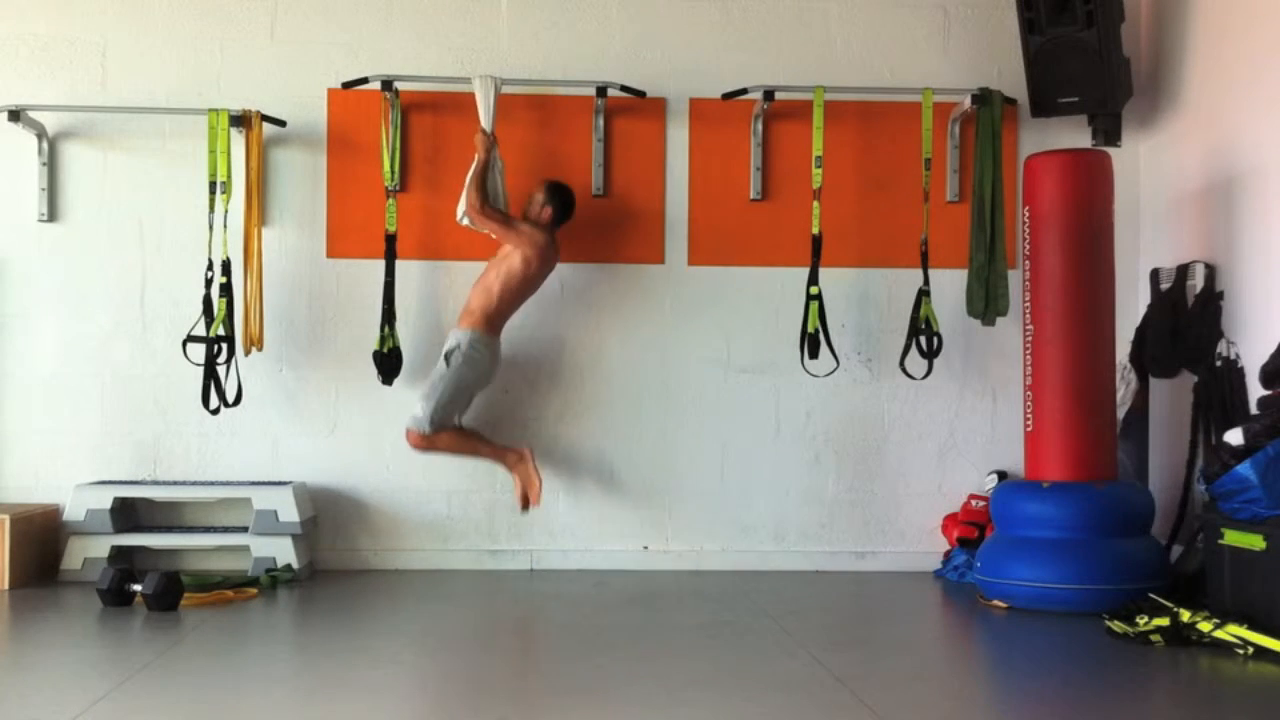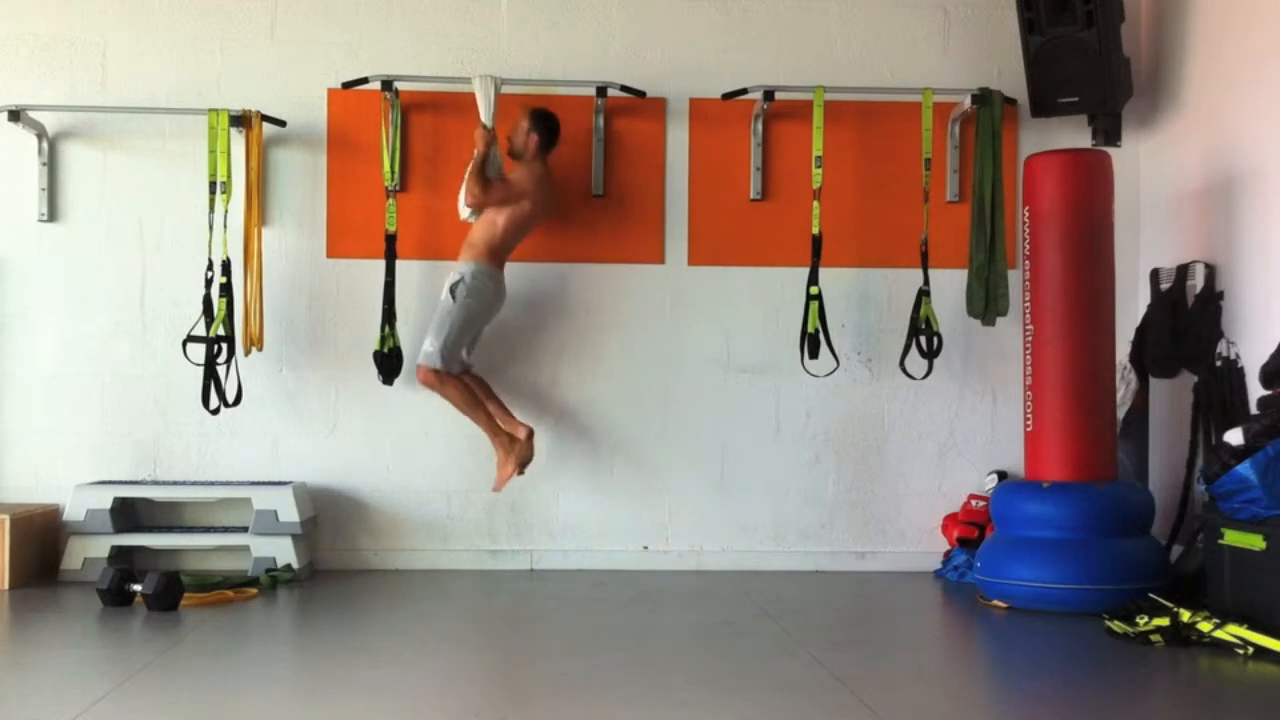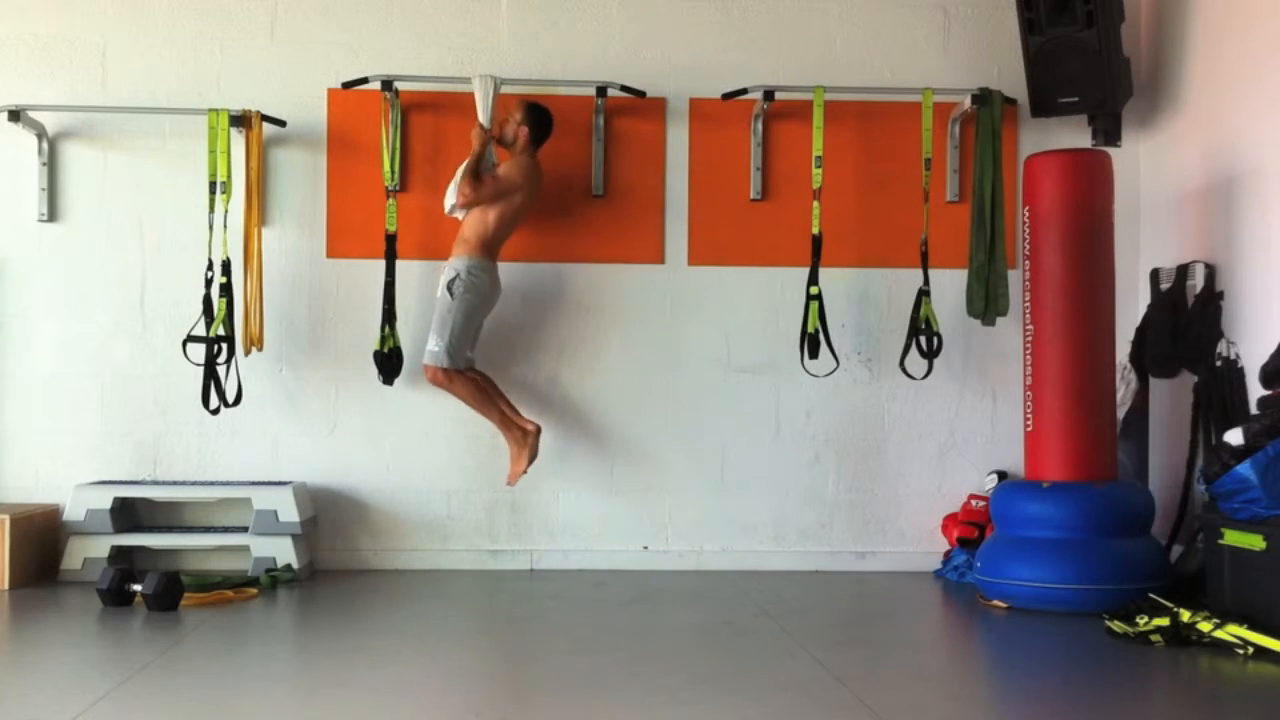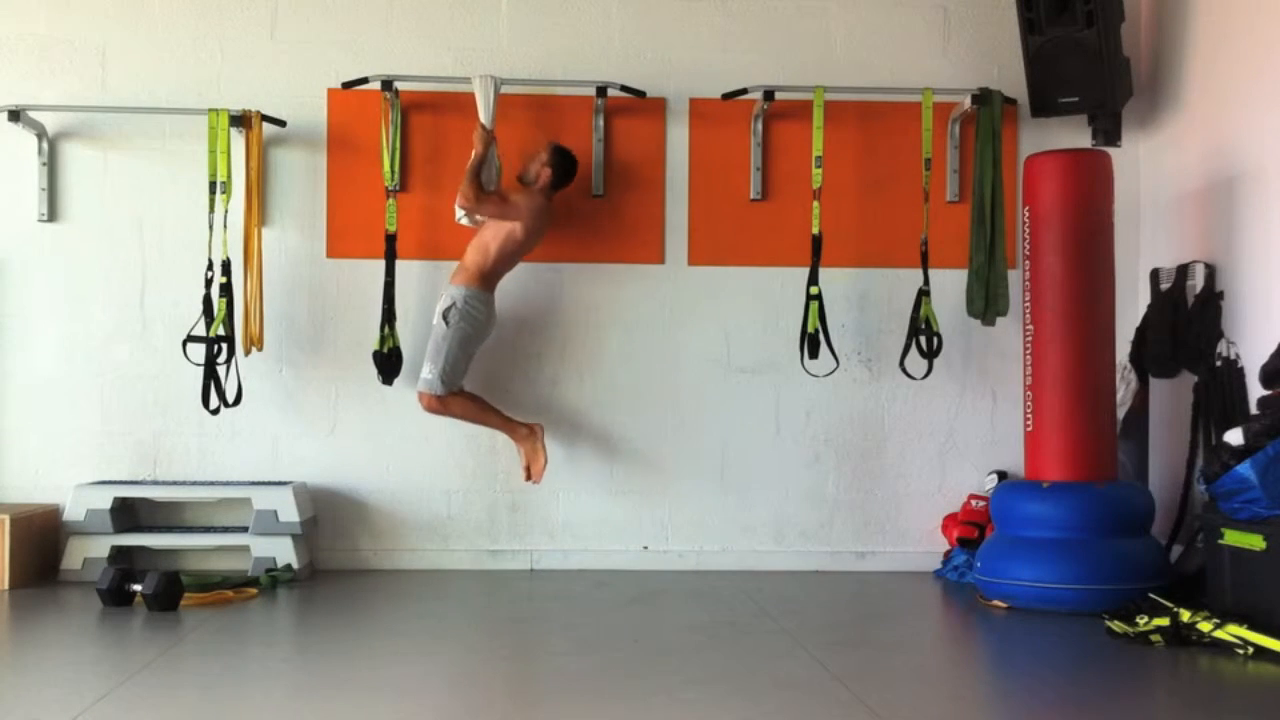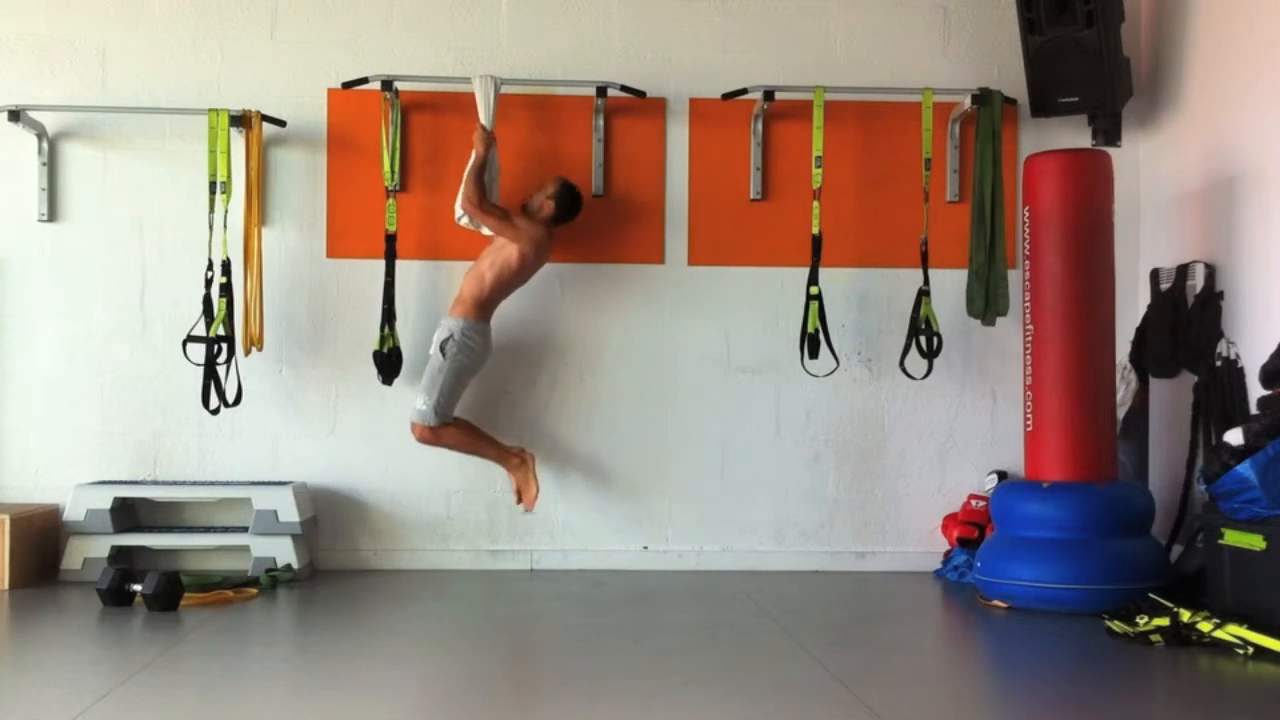
dt=0.3s
person 1, frame 1
left shoulder: (536, 241)
right shoulder: (539, 248)
left elbow: (476, 207)
right elbow: (486, 213)
left wrist: (483, 155)
right wrist: (488, 159)
left hip: (469, 345)
right hip: (476, 345)
left knee: (420, 434)
right knee: (442, 431)
left ankle: (513, 457)
right ankle: (515, 460)
person 1, frame 2
left shoulder: (533, 173)
right shoulder: (530, 177)
left elbow: (475, 196)
right elbow: (487, 197)
left wrist: (483, 149)
right wrist: (486, 152)
left hip: (473, 278)
right hip: (480, 279)
left knee: (431, 371)
right knee: (455, 369)
left ankle: (504, 442)
right ankle: (515, 430)
person 1, frame 3
left shoulder: (521, 166)
right shoulder: (520, 169)
left elbow: (466, 195)
right elbow: (479, 196)
left wrist: (478, 148)
right wrist: (481, 150)
left hip: (468, 273)
right hip: (475, 274)
left knee: (439, 370)
right knee: (459, 366)
left ankle: (515, 433)
right ankle: (522, 425)
person 1, frame 4
left shoulder: (531, 204)
right shoulder: (526, 207)
left elbow: (468, 199)
right elbow: (481, 199)
left wrist: (481, 151)
right wrist: (485, 153)
left hip: (465, 302)
right hip: (469, 301)
left knee: (433, 397)
right knee: (444, 392)
left ankle: (522, 432)
right ankle: (522, 432)
person 1, frame 5
left shoulder: (531, 233)
right shoulder: (529, 235)
left elbow: (471, 203)
right elbow: (483, 207)
left wrist: (481, 151)
right wrist: (485, 155)
left hip: (462, 332)
right hip: (466, 330)
left knee: (425, 428)
right knee: (436, 420)
left ankle: (513, 460)
right ankle: (513, 456)
